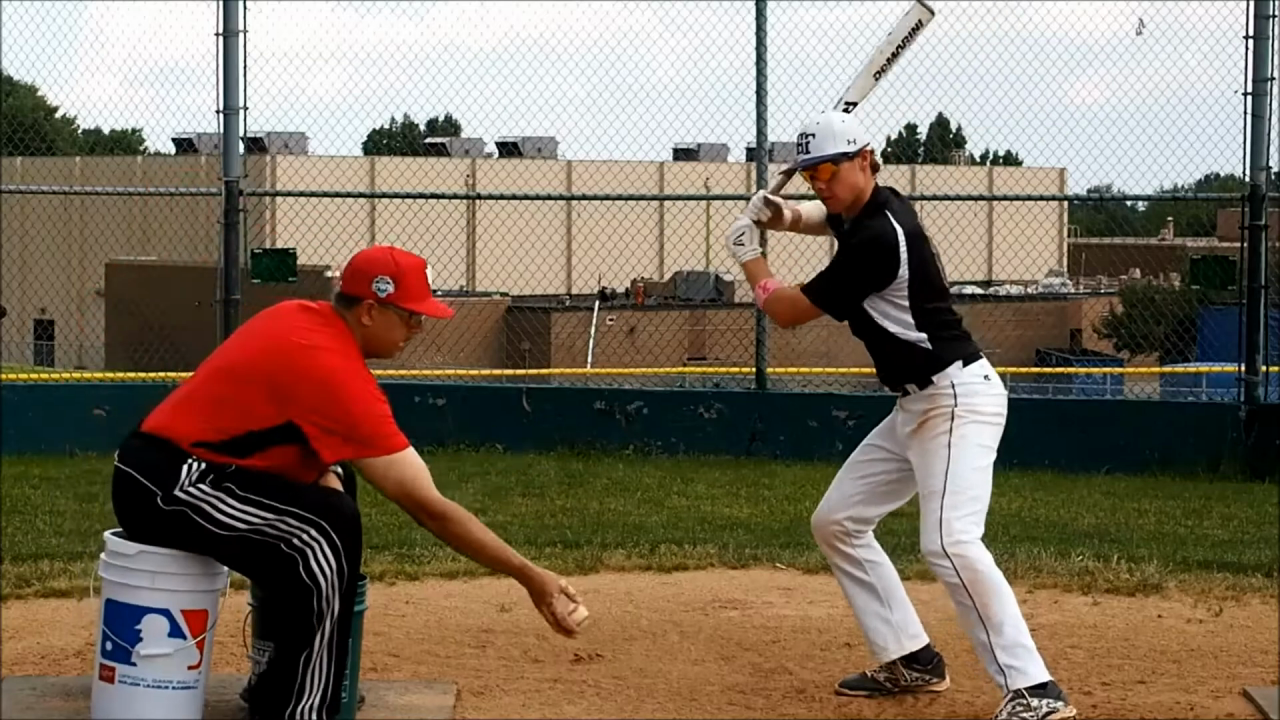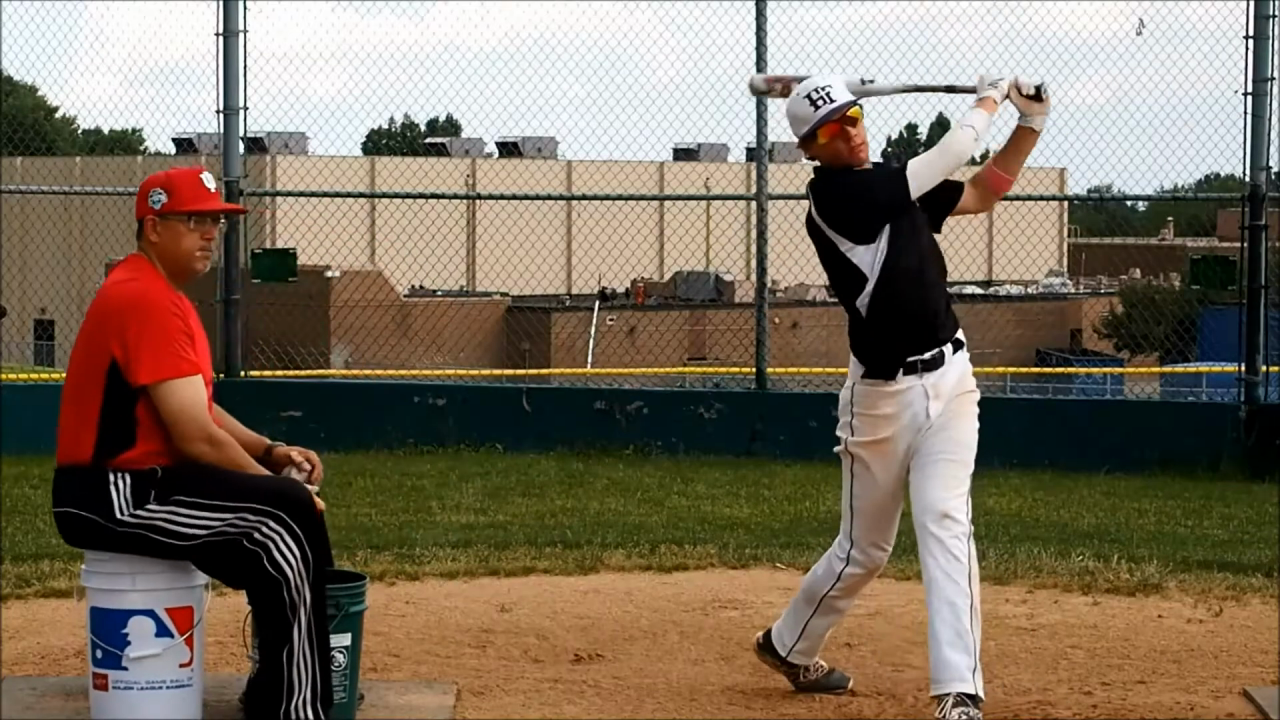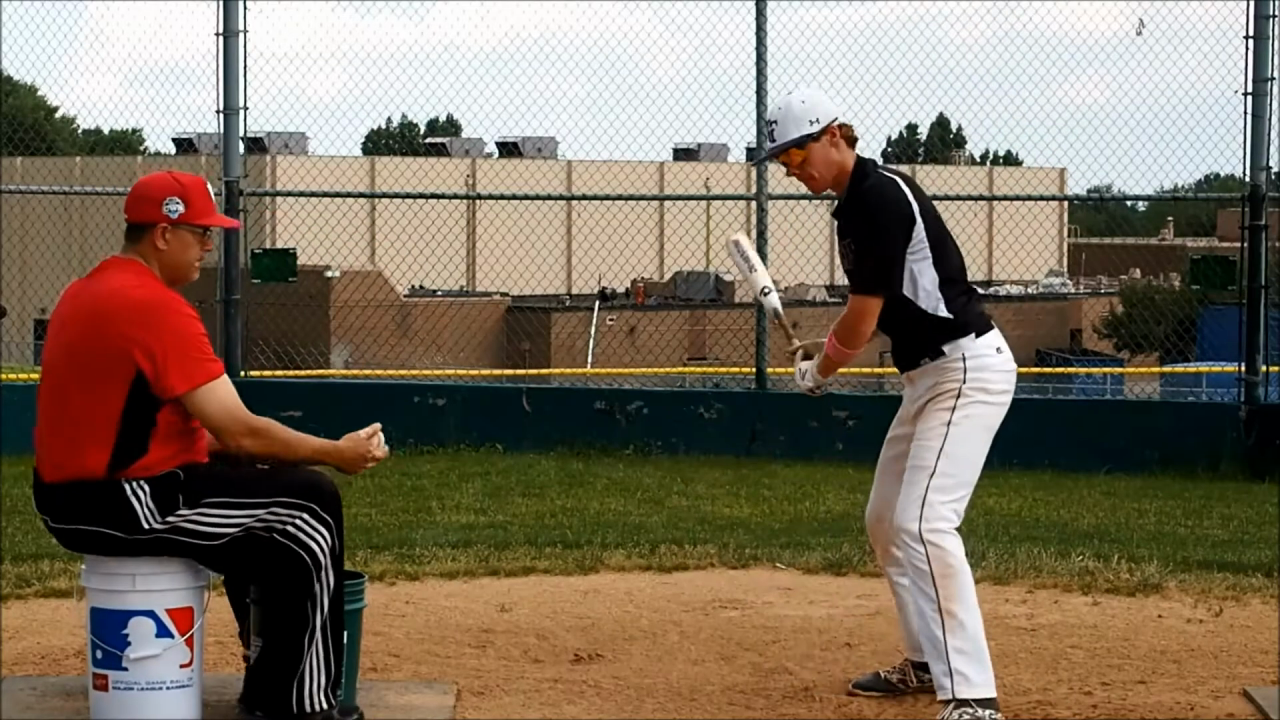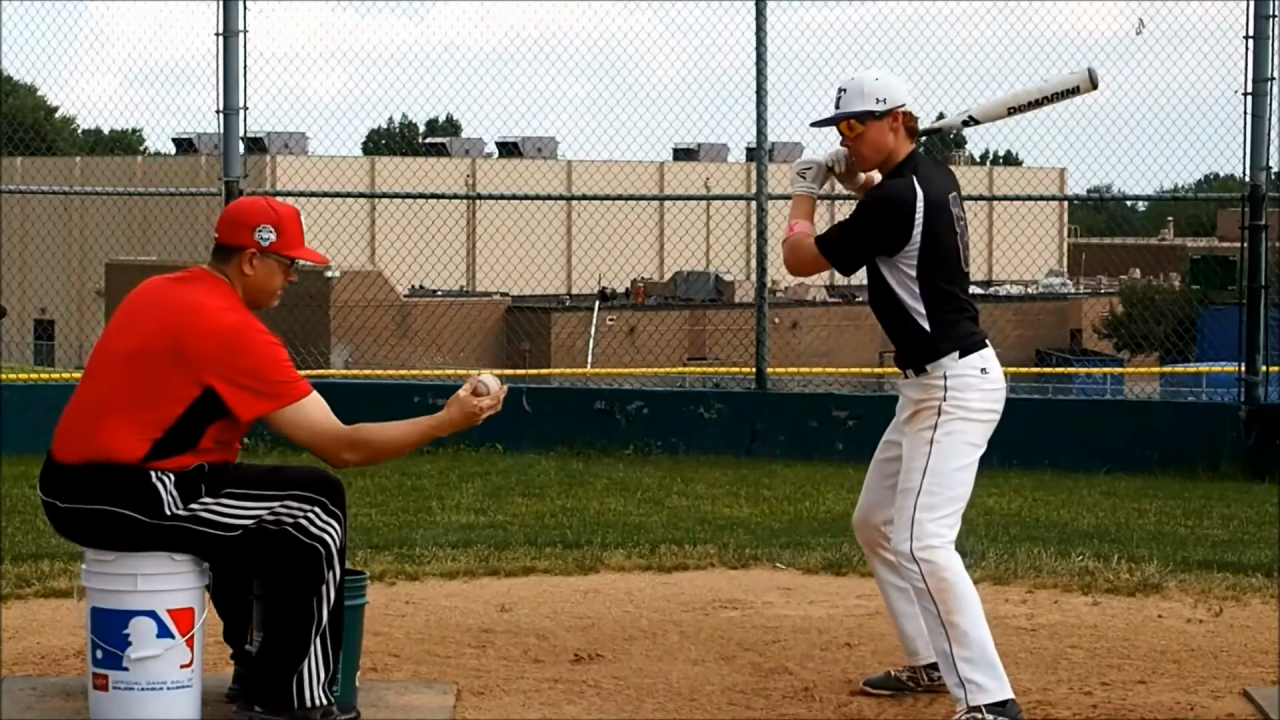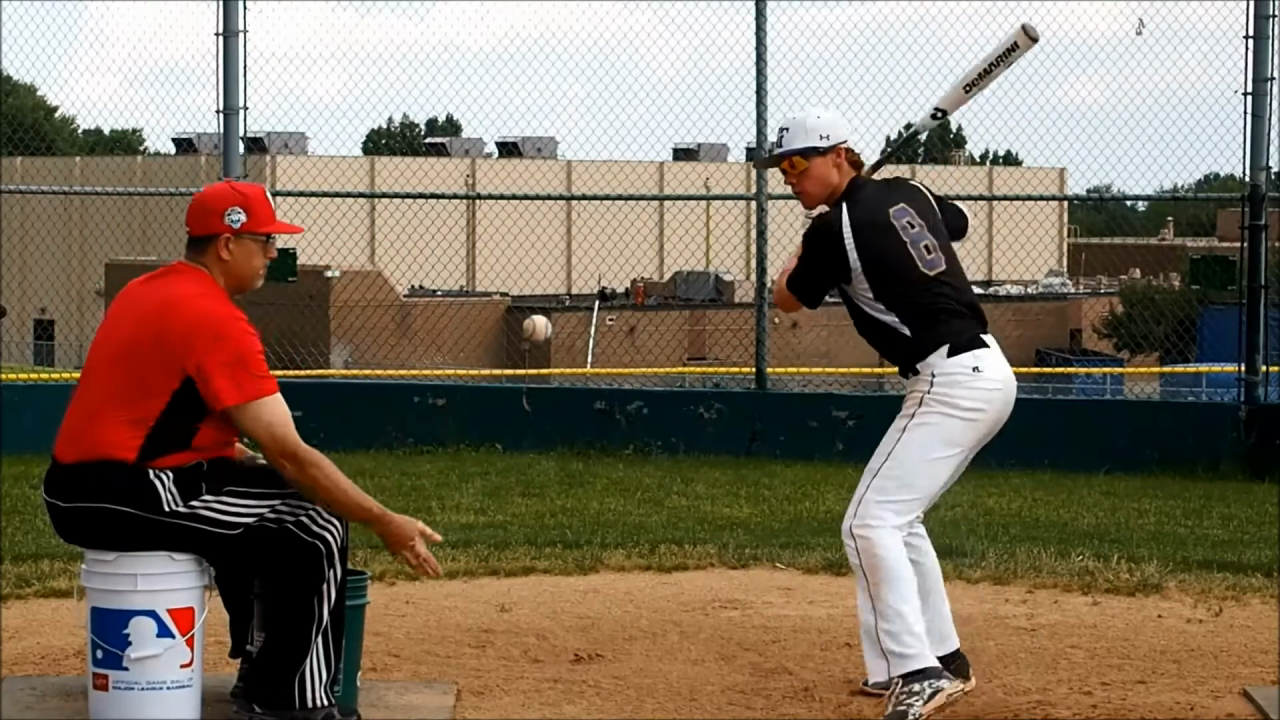
dt=1s
person 1, frame 1
left shoulder: (879, 236)
right shoulder: (865, 210)
left elbow: (787, 312)
right elbow: (824, 218)
left wrist: (747, 253)
right wrist: (778, 215)
left hip: (957, 397)
right hip: (917, 404)
left knee: (949, 541)
right knee: (836, 522)
right ankle: (911, 658)
person 1, frame 2
left shoulder: (890, 181)
right shoulder: (832, 194)
left elbow: (981, 195)
right elbow: (948, 155)
left wrist: (1031, 122)
right wrist: (988, 99)
left hip: (950, 377)
right hip: (884, 392)
left knee: (946, 522)
right knee: (864, 549)
right ankle: (786, 643)
person 1, frame 3
left shoulder: (880, 194)
right shoulder: (853, 202)
left elbow: (862, 317)
left wrist: (819, 370)
right wrist: (826, 350)
left hip: (967, 369)
right hip: (927, 374)
left knee: (921, 522)
right knee: (885, 521)
right ankle: (928, 660)
person 1, frame 4
left shoulder: (898, 199)
right shoulder: (931, 176)
left elbow: (799, 259)
left wrist: (805, 193)
right wrist: (857, 181)
left hip: (953, 384)
right hip: (932, 382)
left knee: (922, 539)
right knee: (876, 522)
right ankle: (929, 661)
person 1, frame 5
left shoulder: (832, 230)
right shoulder: (908, 191)
left elbow: (786, 298)
right elbow: (957, 223)
left hip: (951, 383)
right hip: (979, 374)
left knee: (871, 521)
right knee: (892, 518)
right ankle: (940, 657)
person 2, frame 1
left shoulder: (298, 316)
right shoulder: (338, 374)
right elbow: (429, 507)
left wrist: (319, 471)
right wrist: (530, 576)
left hip: (177, 469)
right hip: (164, 486)
left knee: (329, 485)
right knee: (327, 528)
person 2, frame 2
left shoulder: (159, 292)
right shoulder: (146, 299)
left elbow: (197, 408)
right elbow: (198, 440)
left wrist: (269, 450)
right wrist: (286, 494)
left hip: (135, 480)
right hip: (108, 496)
left knee: (289, 489)
right knee: (287, 517)
person 2, frame 3
left shoulder: (90, 288)
right shoulder: (158, 307)
right elbow: (240, 431)
left wrist: (246, 451)
right wrist: (336, 452)
left hip: (79, 493)
right hip: (119, 505)
left knee: (263, 491)
right knee: (310, 505)
person 2, frame 4
left shoulder: (155, 291)
right shoulder: (235, 330)
right elbow: (342, 446)
left wrist: (236, 463)
right wrist: (447, 420)
left hip: (73, 488)
right hip: (120, 499)
left knee: (263, 506)
right knee: (314, 512)
left ankle: (258, 673)
person 2, frame 5
left shoulder: (146, 289)
right shoulder: (215, 318)
right elbow: (288, 453)
left wrist: (240, 455)
right wrist: (384, 522)
left hip: (76, 486)
right hip: (116, 499)
left knee: (272, 492)
right knee: (313, 521)
